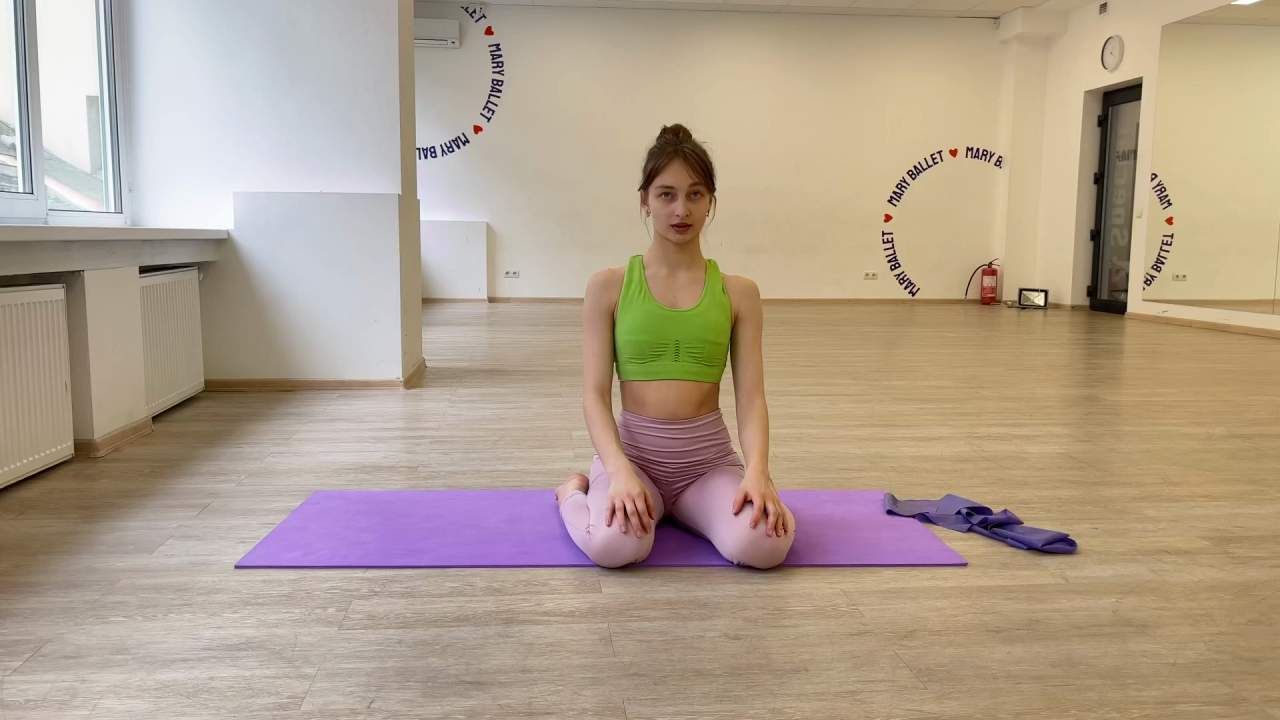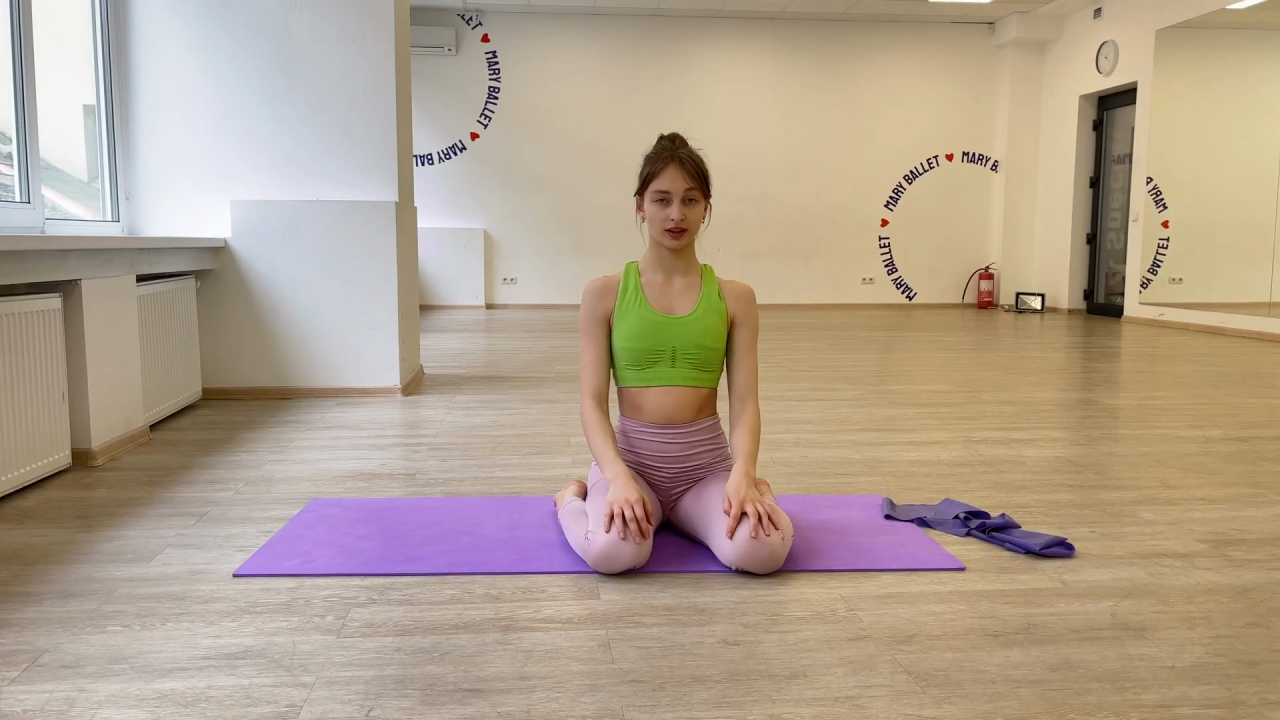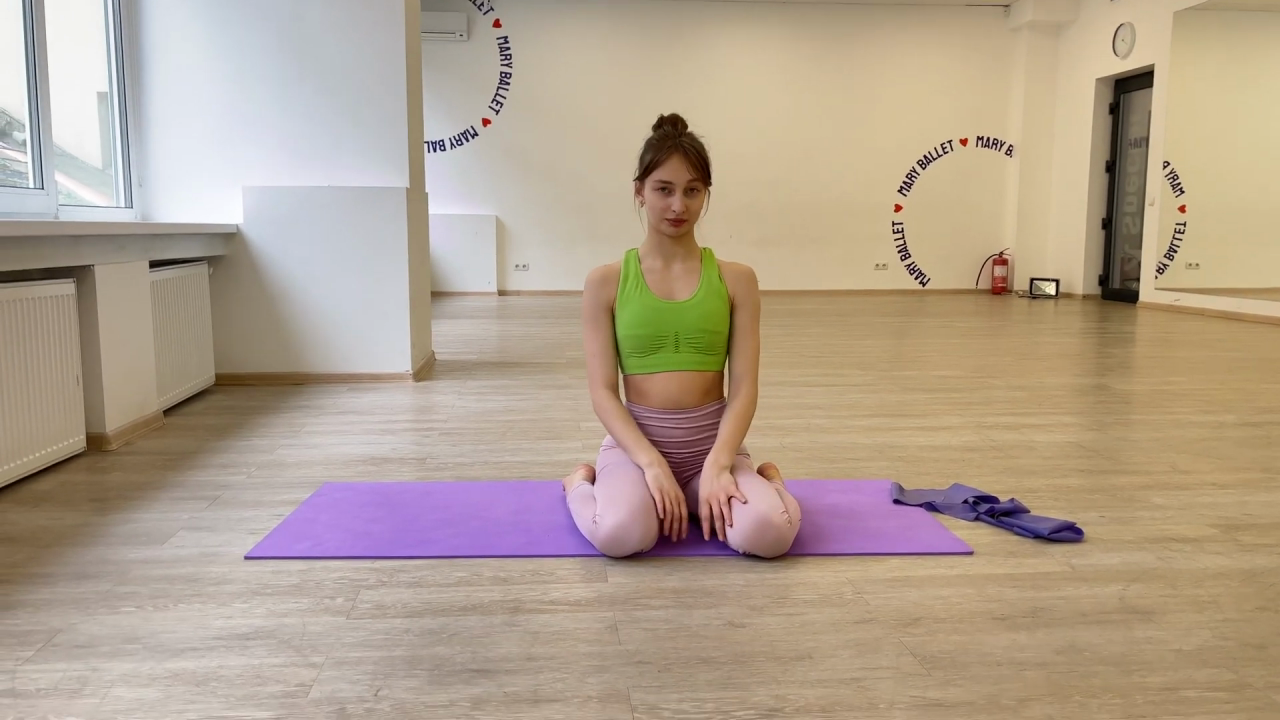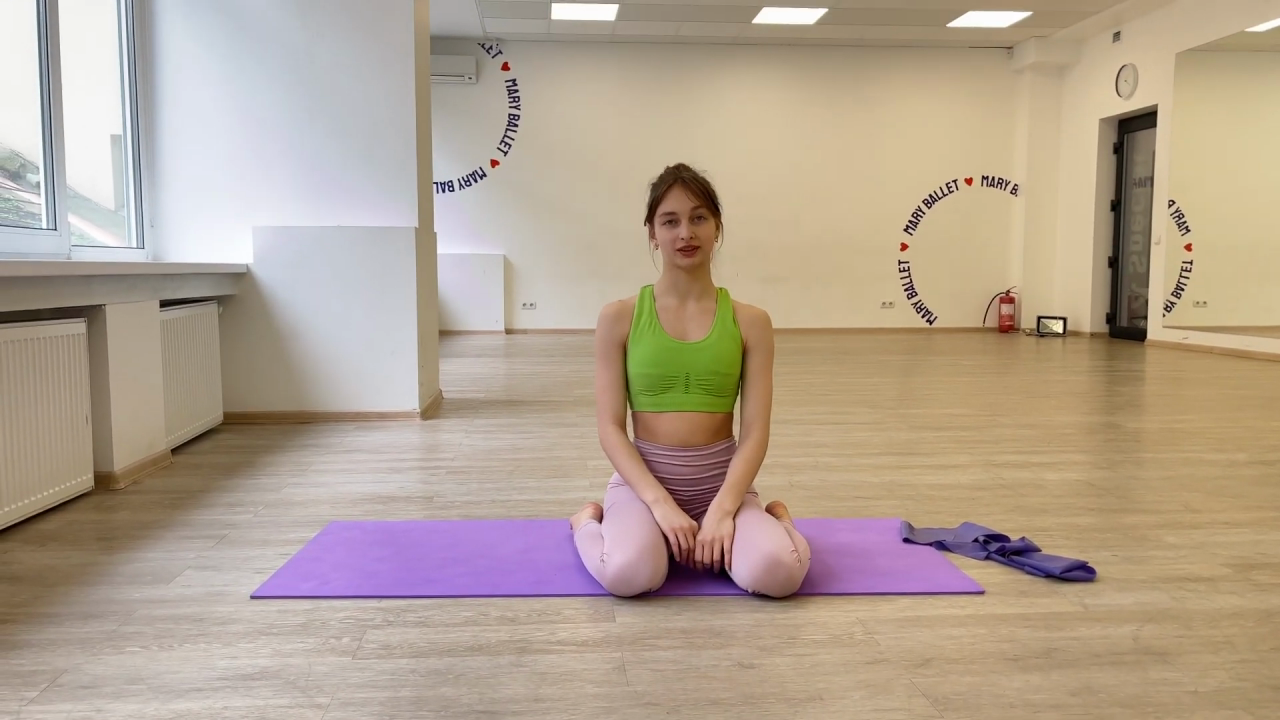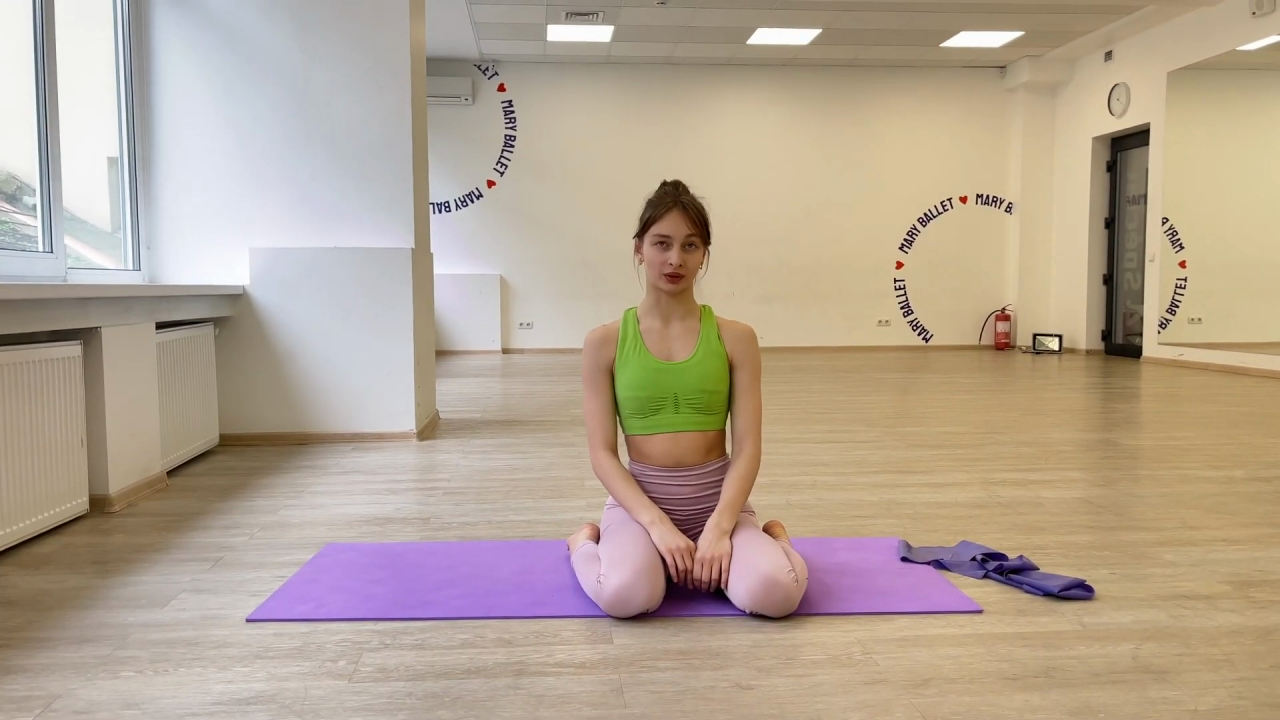
dt=1s
person 1, frame 1
left shoulder: (739, 293)
right shoulder: (608, 287)
left elbow: (751, 397)
right elbow: (595, 395)
left wrist: (756, 471)
right wrist: (619, 471)
left hip: (709, 455)
right hip: (634, 448)
left knee: (764, 545)
right knee: (612, 545)
left ankle: (680, 507)
right ankle: (574, 492)
person 1, frame 2
left shoulder: (735, 298)
right shoulder: (604, 293)
left elbow: (745, 403)
right elbow: (592, 401)
left wrist: (742, 475)
right wrist: (617, 478)
left hip: (706, 460)
right hip: (631, 455)
left knee: (762, 550)
right knee: (612, 551)
right ankle: (573, 499)
person 1, frame 3
left shoulder: (736, 280)
right shoulder: (605, 282)
left elbow: (743, 389)
right elbow: (603, 392)
left wrist: (717, 466)
right wrist: (653, 465)
left hip: (712, 440)
right hip: (635, 440)
left knee: (767, 533)
right knee: (620, 535)
left ankle: (764, 479)
right ankle: (581, 483)
person 1, frame 4
left shoulder: (750, 322)
right shoulder: (619, 317)
left elbow: (755, 432)
right elbow: (610, 428)
left wrist: (722, 509)
right wrist: (661, 503)
left hip: (721, 480)
right hip: (643, 478)
left knee: (777, 573)
right knee: (628, 574)
left ankle: (773, 519)
right ankle: (588, 522)
person 1, frame 5
left shoulder: (736, 338)
right shoulder: (604, 342)
left elbow: (748, 447)
right elbow: (602, 452)
left wrist: (718, 527)
right wrist: (657, 523)
left hip: (717, 497)
right hip: (639, 498)
left knee: (774, 593)
right knee: (625, 595)
left ankle: (771, 538)
right ankle: (585, 542)
